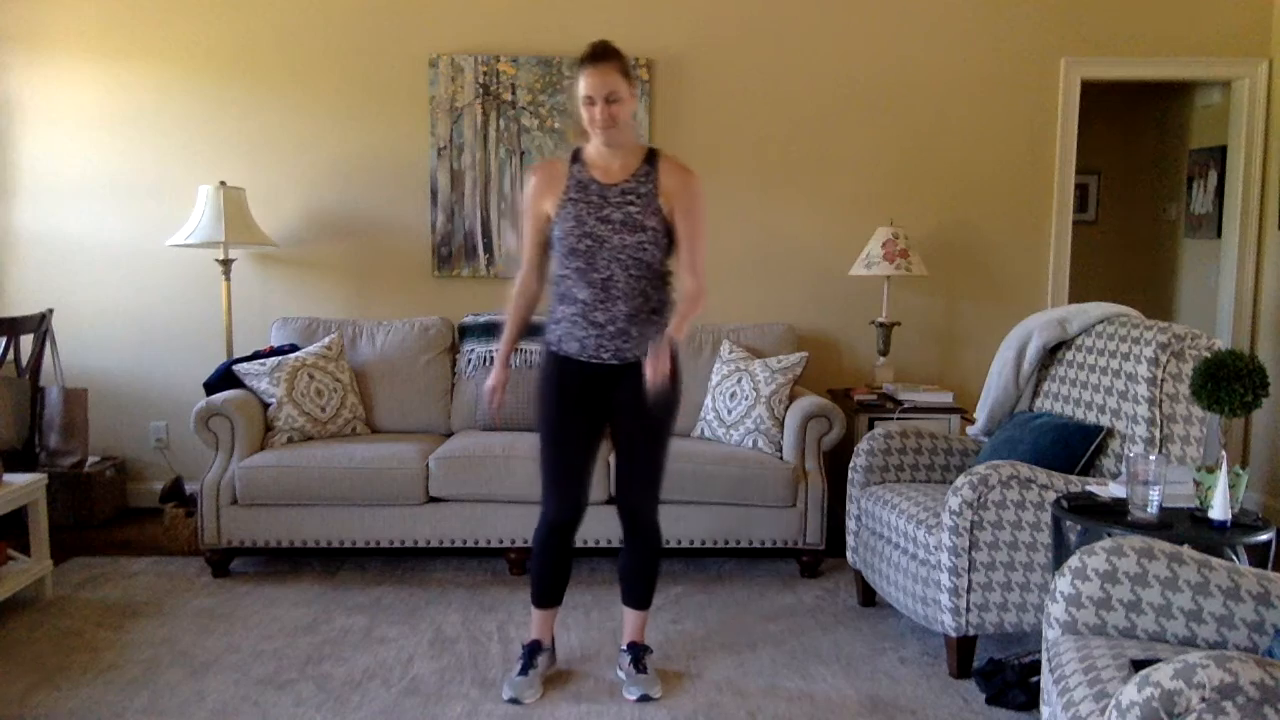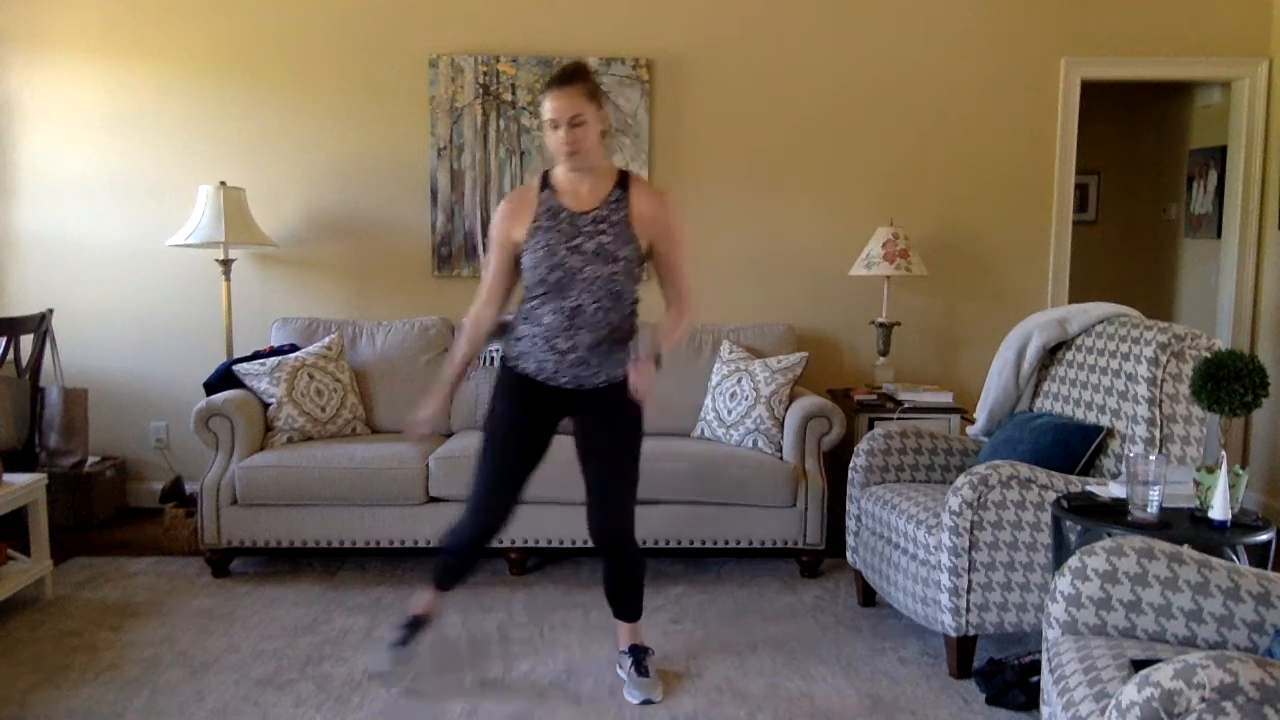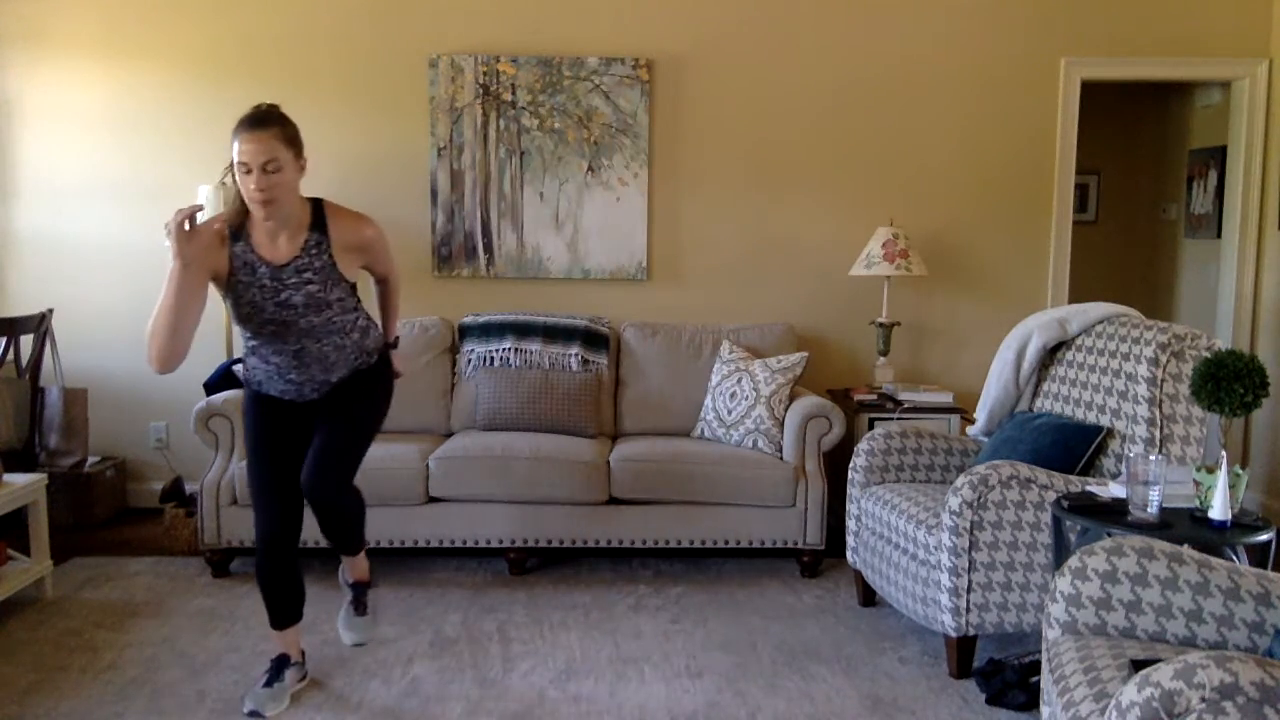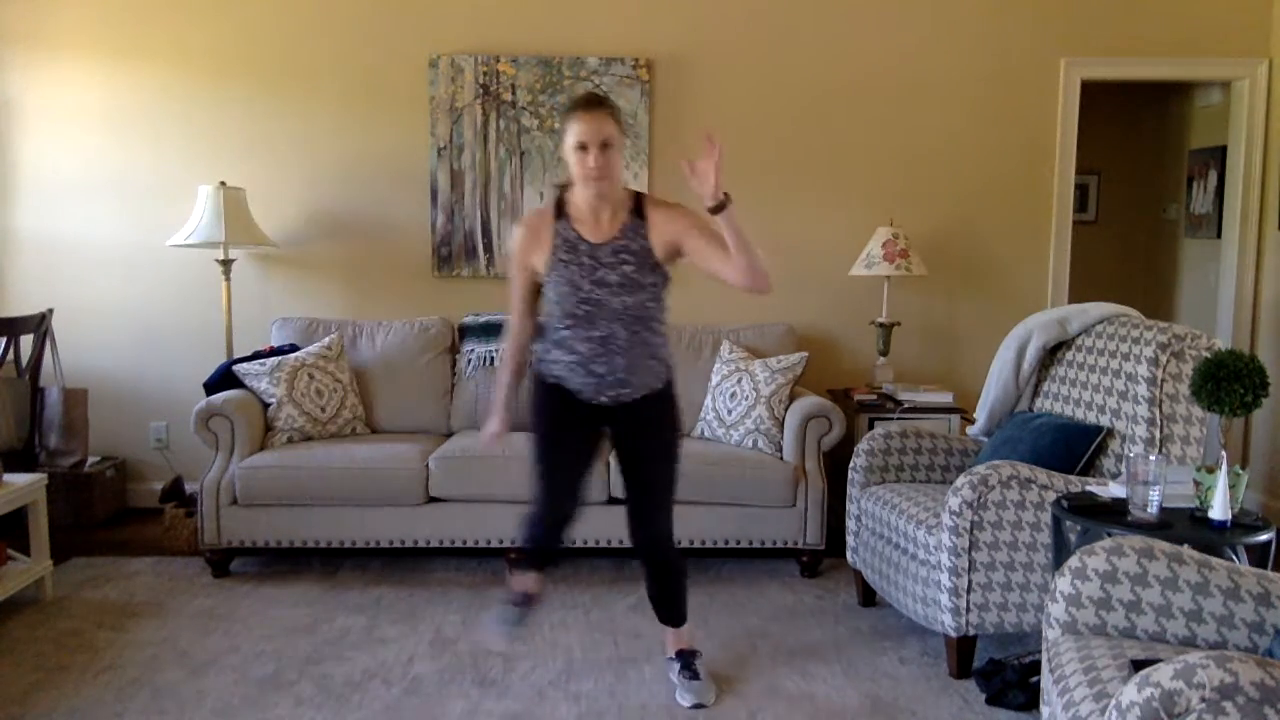
dt=1s
person 1, frame 1
left shoulder: (674, 179)
right shoulder: (547, 181)
left elbow: (693, 285)
right elbow: (529, 277)
left wrist: (667, 343)
right wrist: (502, 358)
left hip: (644, 368)
right hip: (569, 365)
left knee: (638, 508)
right knee: (560, 508)
left ankle: (633, 647)
right ankle: (539, 644)
person 1, frame 2
left shoulder: (647, 203)
right shoulder: (518, 209)
left elbow: (680, 302)
right elbow: (487, 304)
left wrist: (653, 355)
right wrist: (443, 388)
left hip: (610, 388)
right hip: (528, 379)
left knee: (612, 528)
right knee: (485, 513)
left ankle: (631, 649)
right ankle: (426, 605)
person 1, frame 3
left shoulder: (352, 231)
right shoulder: (214, 242)
left elbow: (388, 277)
right elbow: (162, 360)
left wrist: (390, 342)
right wrist: (183, 264)
left hip: (357, 378)
right hip: (273, 393)
left knee: (322, 481)
right knee: (273, 533)
left ankle: (356, 571)
right ankle: (289, 658)
person 1, frame 4
left shoulder: (664, 221)
right shoulder: (534, 231)
left elbow: (756, 281)
right elbow: (521, 321)
left wrist: (716, 203)
right wrist: (500, 404)
left hip: (647, 395)
right hip: (564, 390)
left knee: (652, 531)
right knee: (554, 507)
left ankle: (680, 651)
right ankle: (525, 583)
